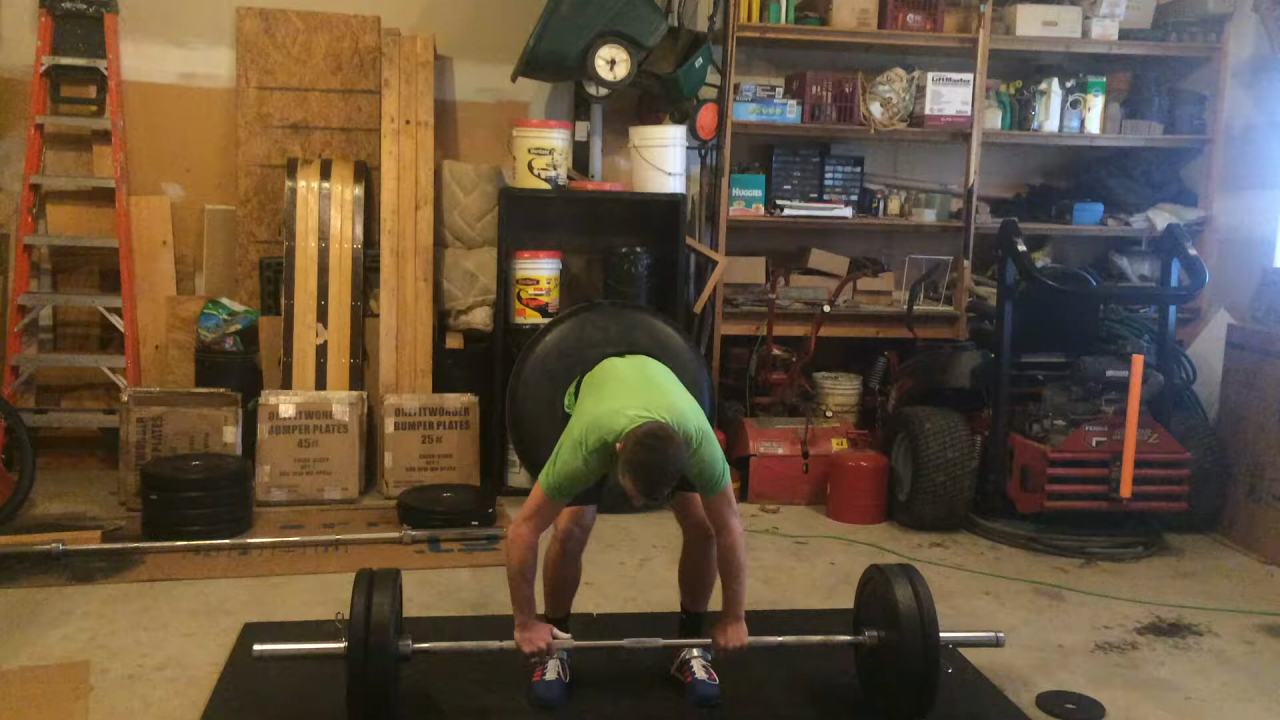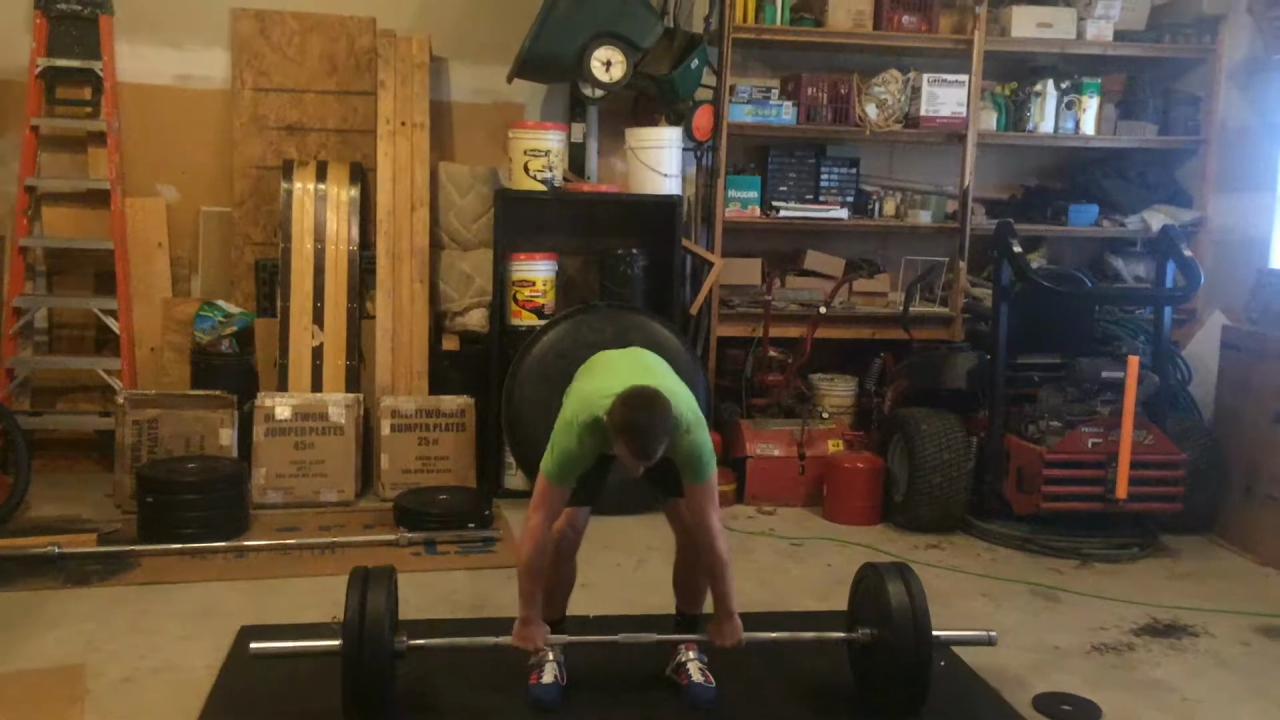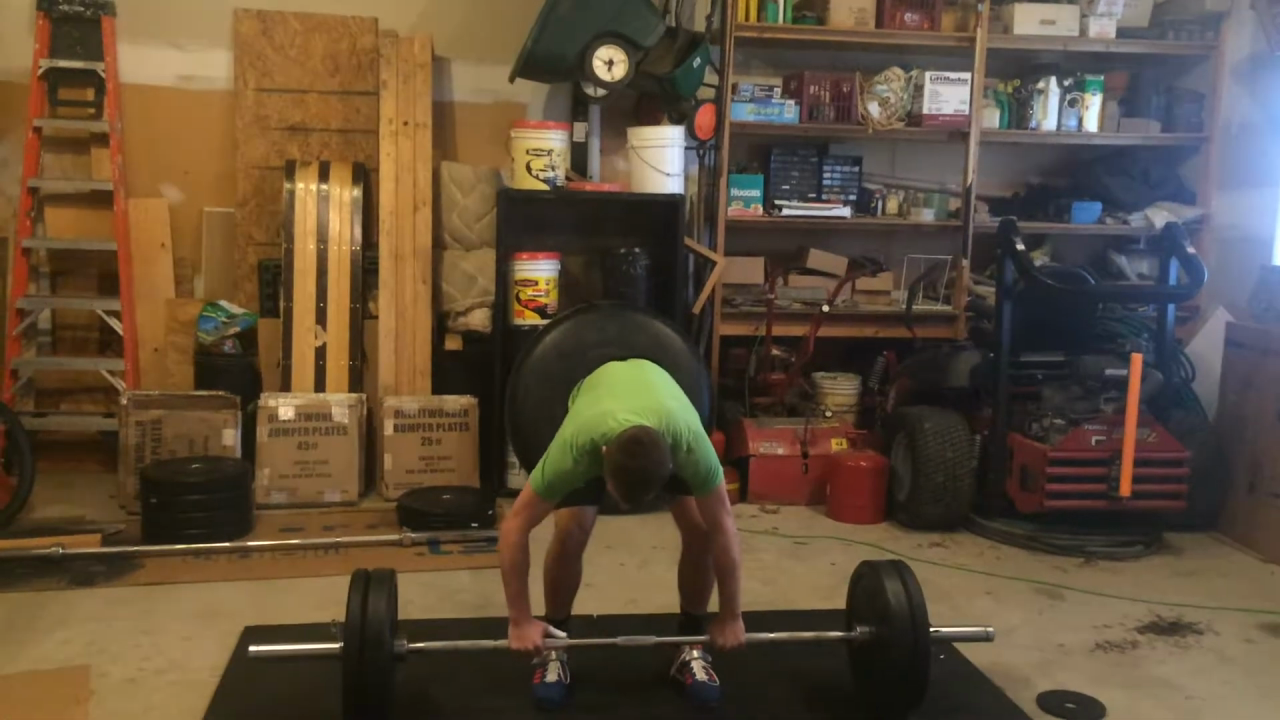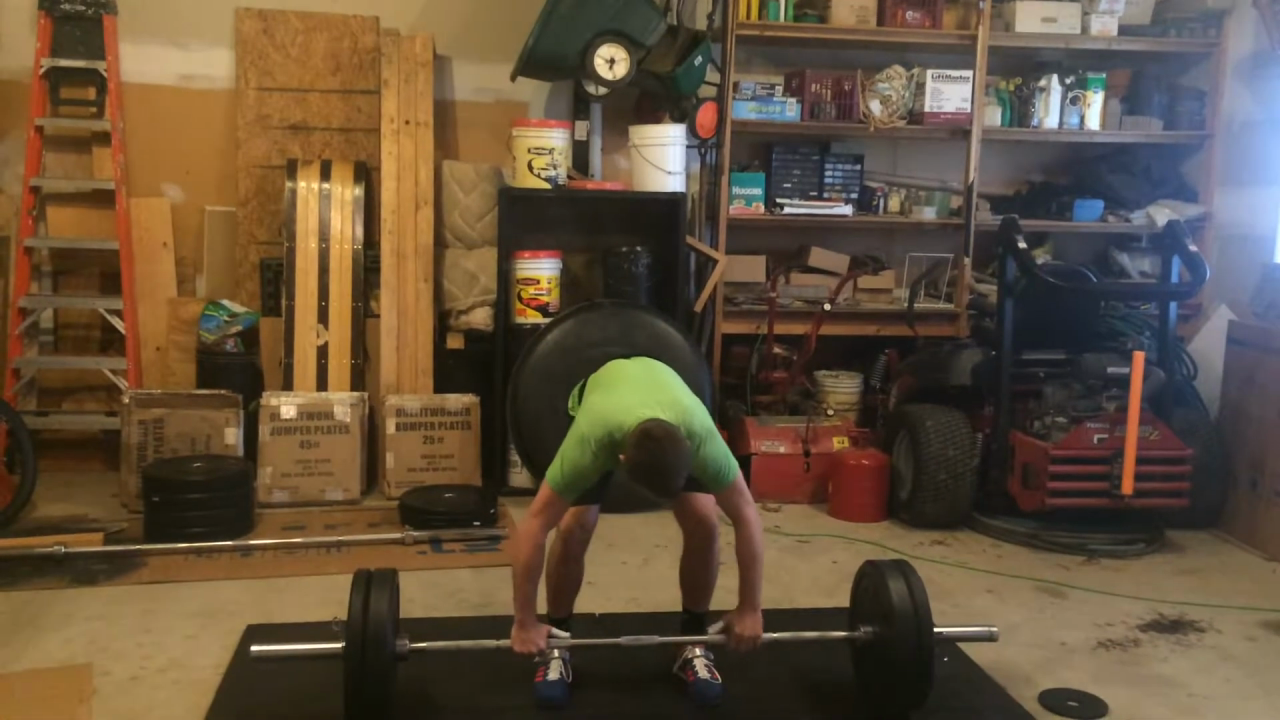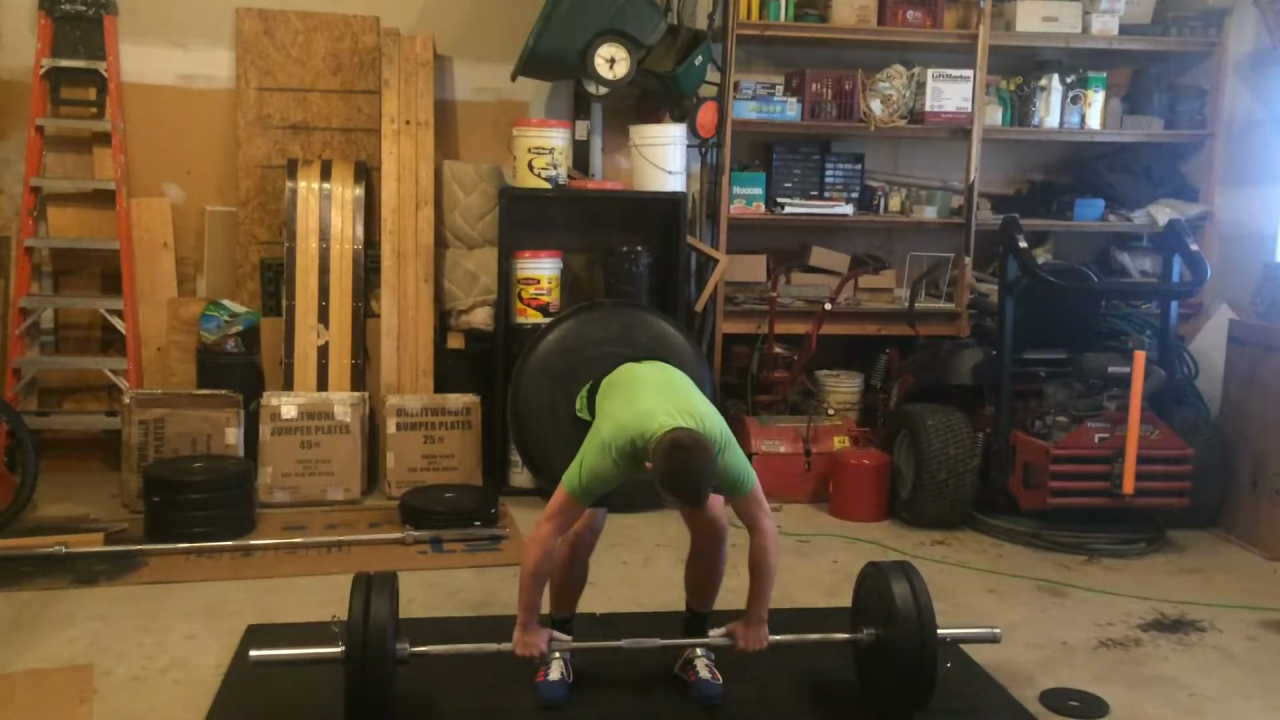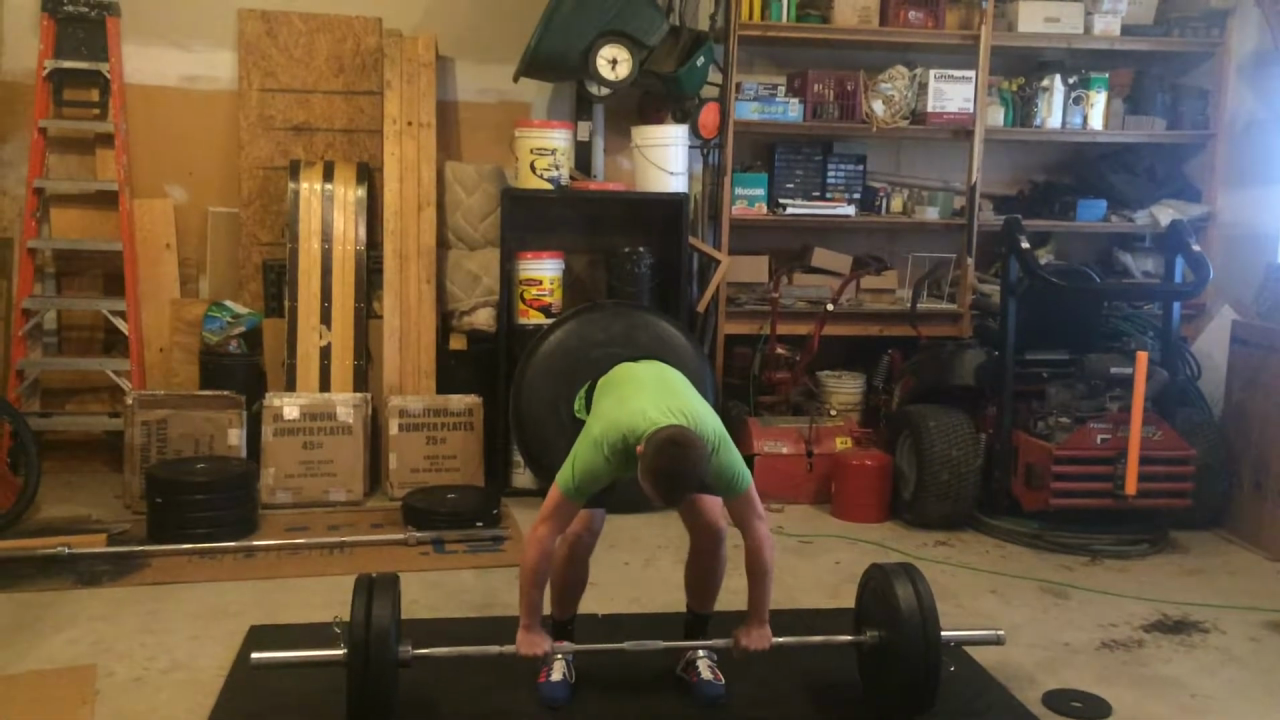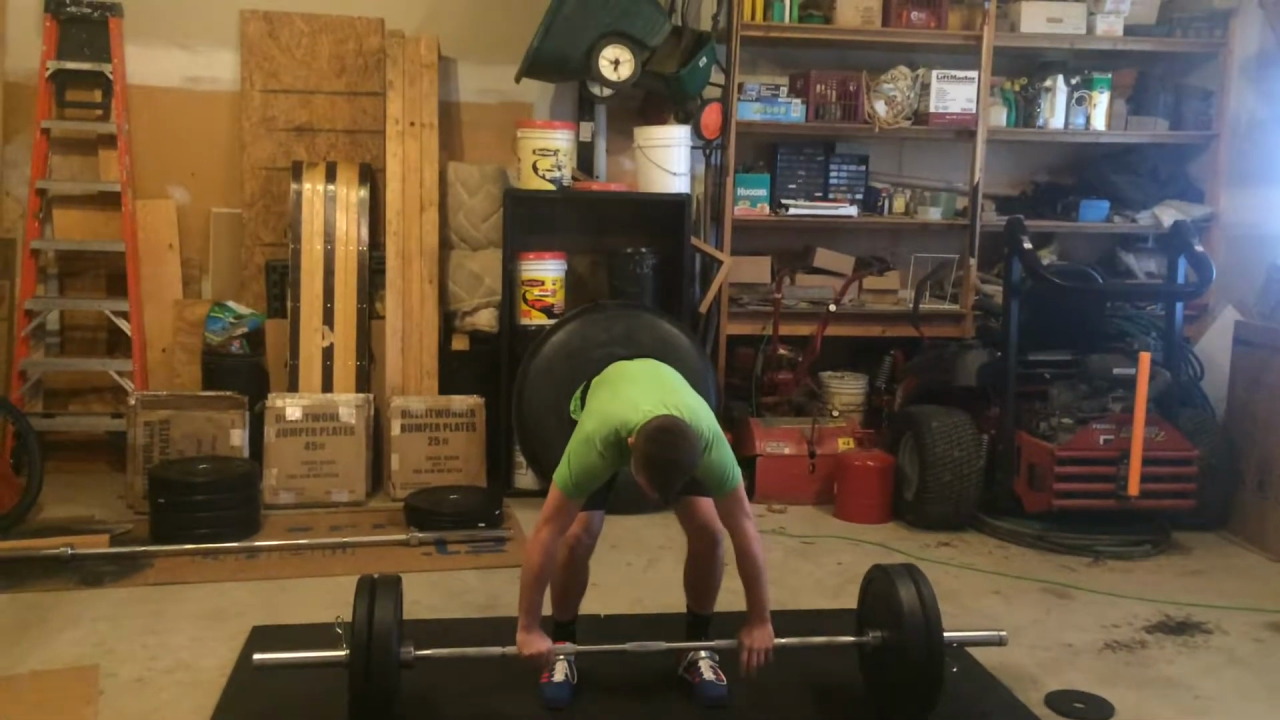
dt=0.5s
person 1, frame 1
left shoulder: (699, 443)
right shoulder: (585, 447)
left elbow: (729, 527)
right elbow: (522, 529)
left wrist: (734, 618)
right wrist: (525, 623)
left knee: (702, 527)
right knee: (570, 531)
left ankle: (690, 646)
right ankle: (555, 647)
person 1, frame 2
left shoulder: (689, 427)
right shoulder: (578, 425)
left elbow: (708, 525)
right elbow: (539, 520)
left wrist: (726, 615)
right wrist: (529, 618)
right hip: (592, 408)
left knee: (692, 530)
right knee: (563, 533)
left ankle: (686, 649)
right ankle: (551, 651)
person 1, frame 3
left shoulder: (690, 444)
right shoulder: (575, 448)
left elbow: (723, 528)
right elbow: (514, 526)
left wrist: (730, 617)
right wrist: (520, 620)
left knee: (701, 530)
right knee: (569, 534)
left ankle: (691, 647)
right ankle: (553, 650)
person 1, frame 4
left shoulder: (702, 440)
right shoulder: (590, 442)
left elbow: (746, 517)
right elbow: (533, 526)
left wrist: (750, 608)
right wrist: (525, 622)
left knee: (704, 526)
right knee: (572, 531)
left ankle: (694, 644)
right ankle: (557, 647)
person 1, frame 5
left shoulder: (722, 448)
right shoulder: (610, 449)
left elbow: (764, 527)
right elbow: (546, 531)
left wrist: (756, 620)
right wrist: (526, 625)
left knee: (713, 529)
right knee: (579, 533)
left ankle: (695, 644)
right ankle: (559, 645)
person 1, frame 6
left shoulder: (716, 447)
right shoulder: (602, 445)
left elbow: (756, 528)
right elbow: (542, 531)
left wrist: (758, 621)
right wrist: (529, 626)
left knee: (711, 530)
right knee: (577, 535)
left ankle: (696, 646)
right ankle: (560, 645)
person 1, frame 7
left shoulder: (708, 442)
right shoulder: (595, 441)
left elbow: (743, 527)
right elbow: (548, 532)
left wrist: (759, 621)
right wrist: (528, 627)
left knee: (708, 532)
right knee: (577, 537)
left ankle: (697, 647)
right ankle: (562, 648)
